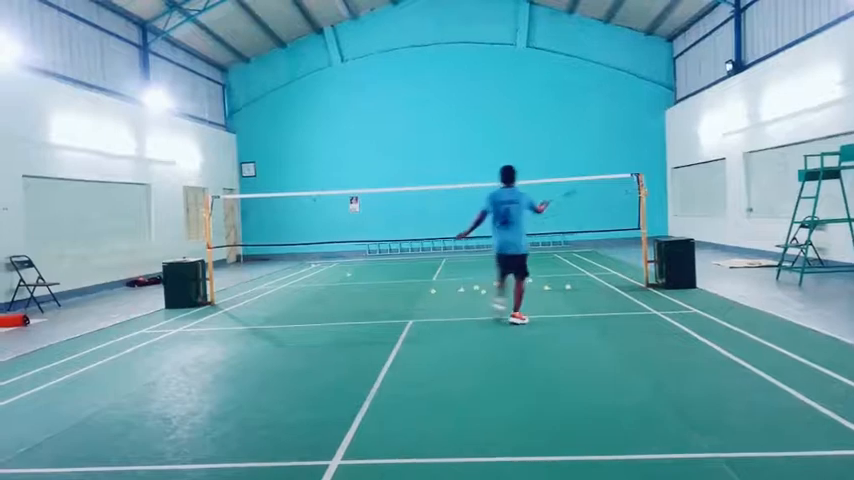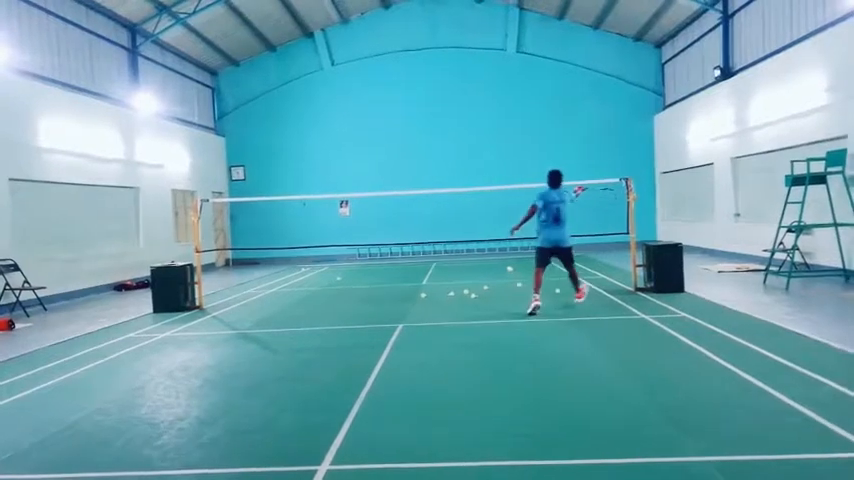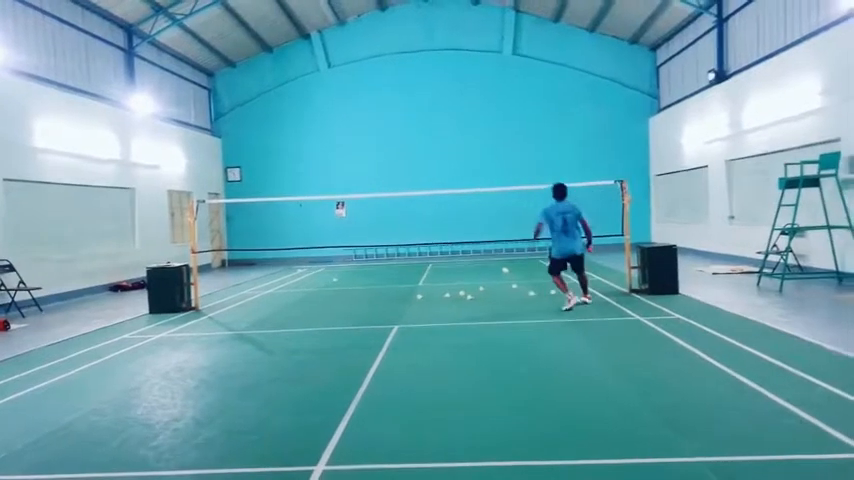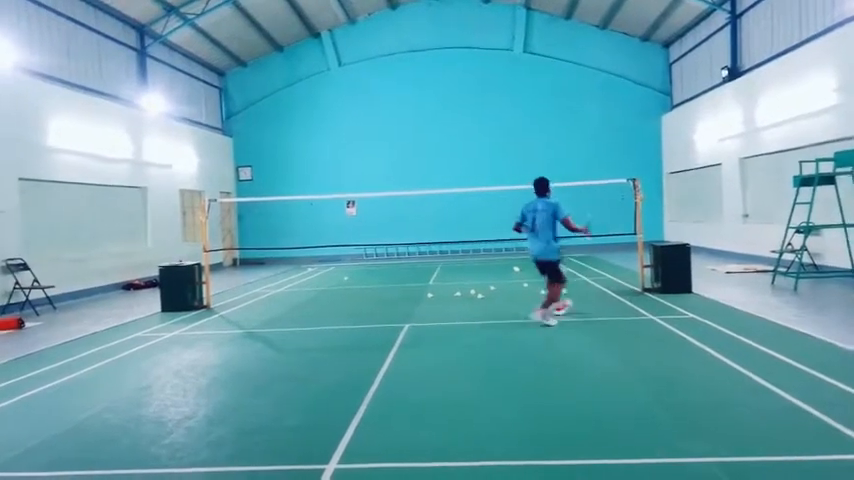
dt=0.5s
person 1, frame 1
left shoulder: (493, 196)
right shoulder: (522, 196)
left elbow: (482, 216)
right elbow: (538, 210)
left wrist: (468, 231)
right wrist: (544, 205)
left hip: (500, 245)
right hip: (517, 245)
left knee: (502, 275)
right knee: (520, 278)
left ankle: (499, 300)
right ankle: (516, 313)
person 1, frame 2
left shoulder: (543, 195)
right shoulder: (565, 195)
left elbow: (533, 210)
right elbow: (574, 196)
left wrist: (519, 225)
right wrist: (578, 191)
left hip: (545, 240)
right hip: (563, 240)
left knee: (539, 269)
right knee: (570, 267)
left ankle: (536, 298)
right ankle: (579, 292)
person 1, frame 3
left shoulder: (547, 211)
right shoulder: (574, 208)
left elbow: (538, 229)
right elbow: (585, 226)
left wrist: (535, 236)
right wrist: (589, 242)
left hip: (558, 251)
right hip: (576, 248)
left knee: (555, 274)
right knee: (580, 272)
left ankle: (570, 296)
right ankle: (586, 296)
person 1, frame 4
left shoulder: (526, 207)
right shoulder: (554, 205)
left elbow: (516, 227)
right elbow: (569, 226)
right wrist: (582, 230)
left hip: (535, 252)
right hip: (549, 252)
left knee: (552, 278)
right knee: (558, 282)
left ankle: (558, 305)
right ankle: (541, 311)
